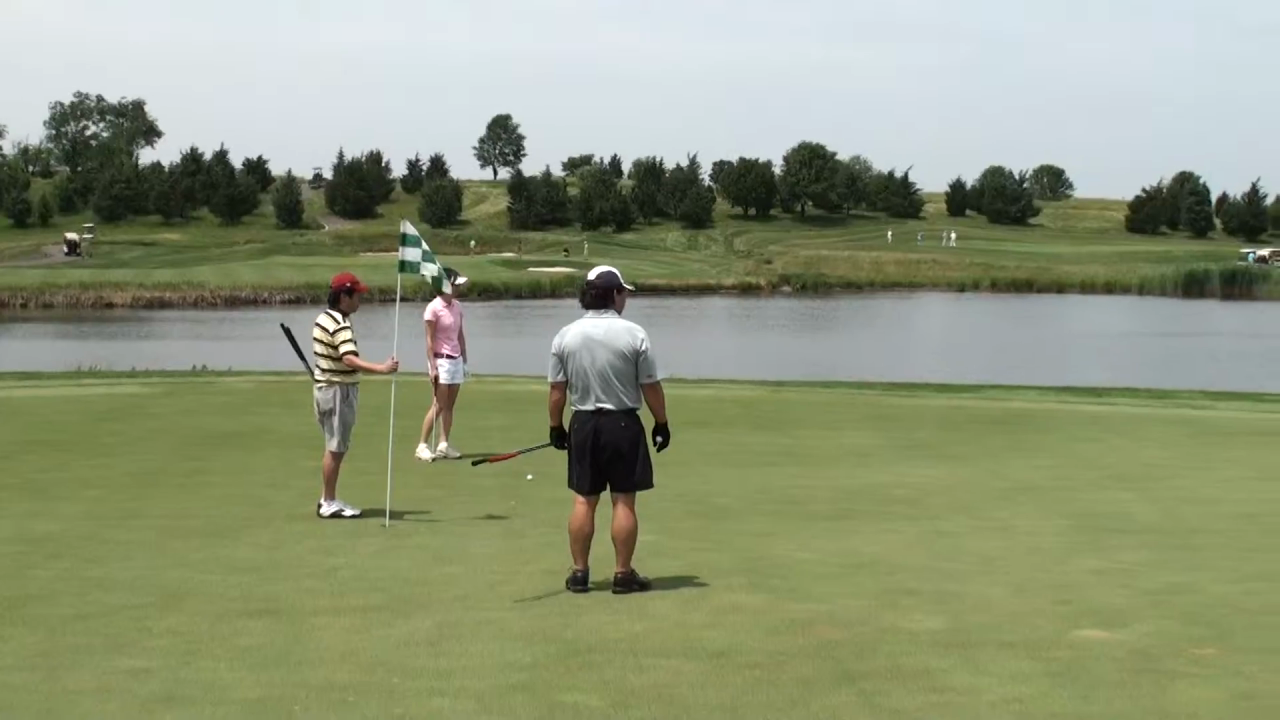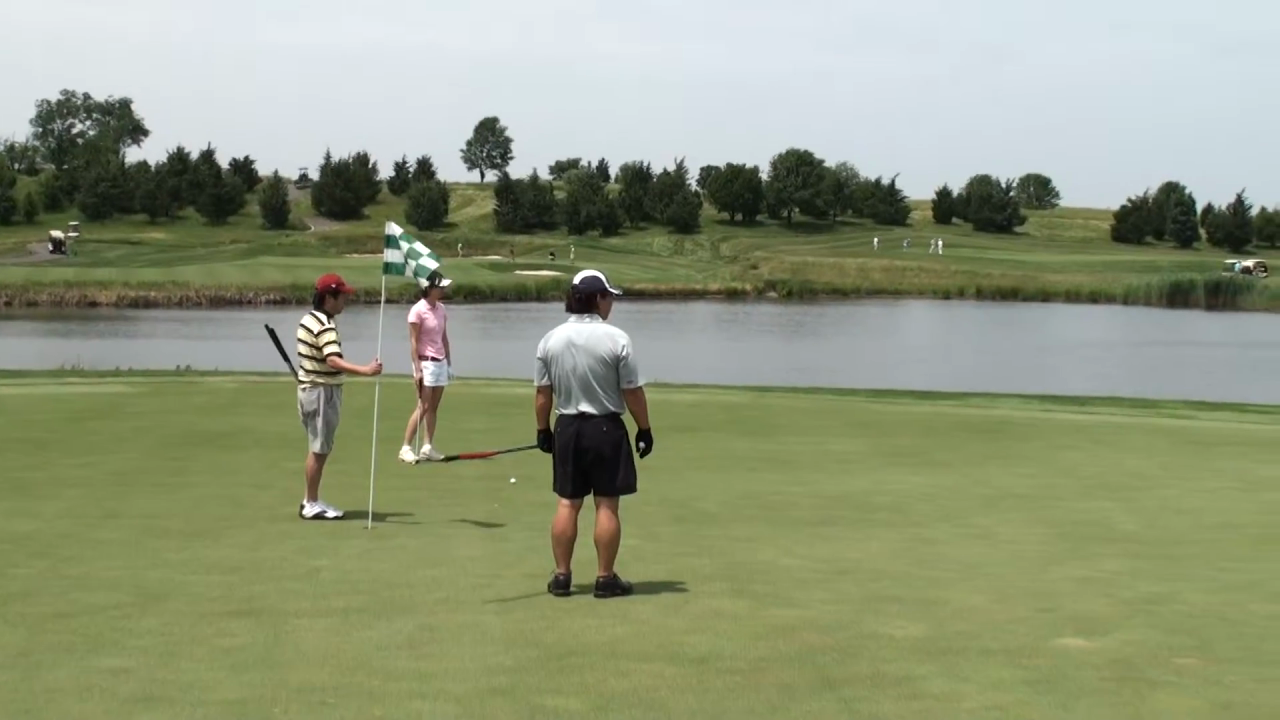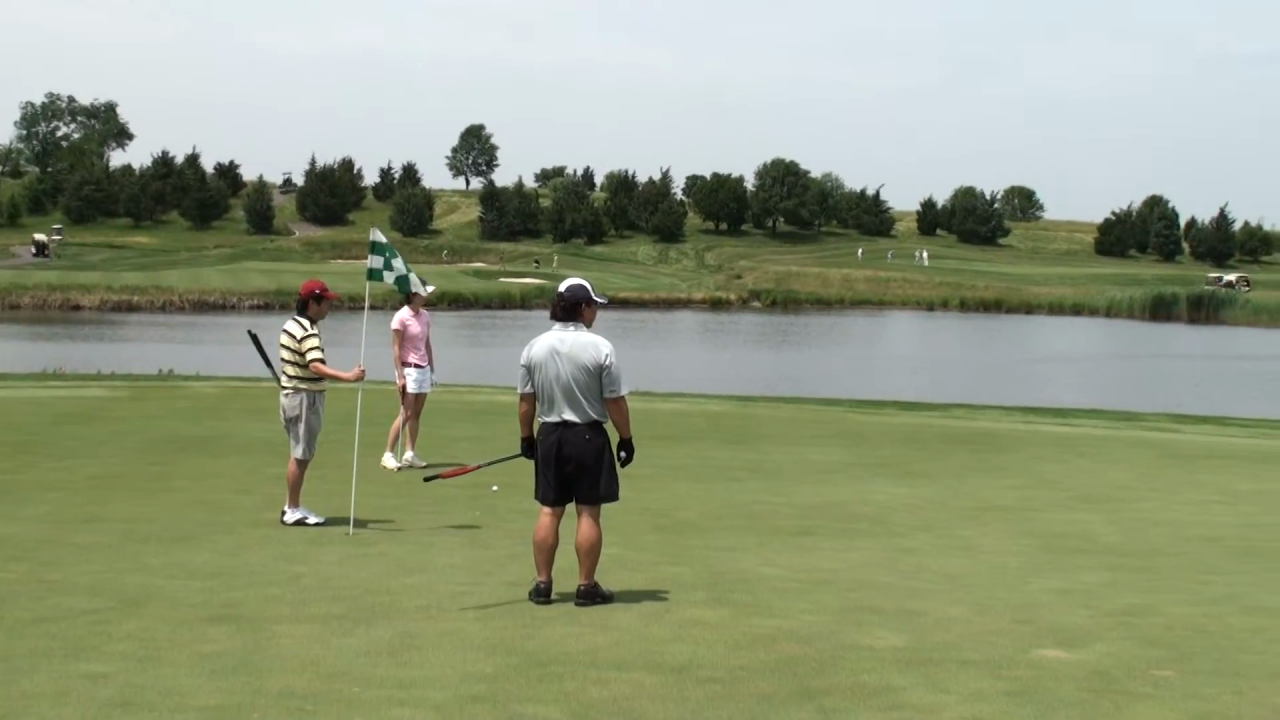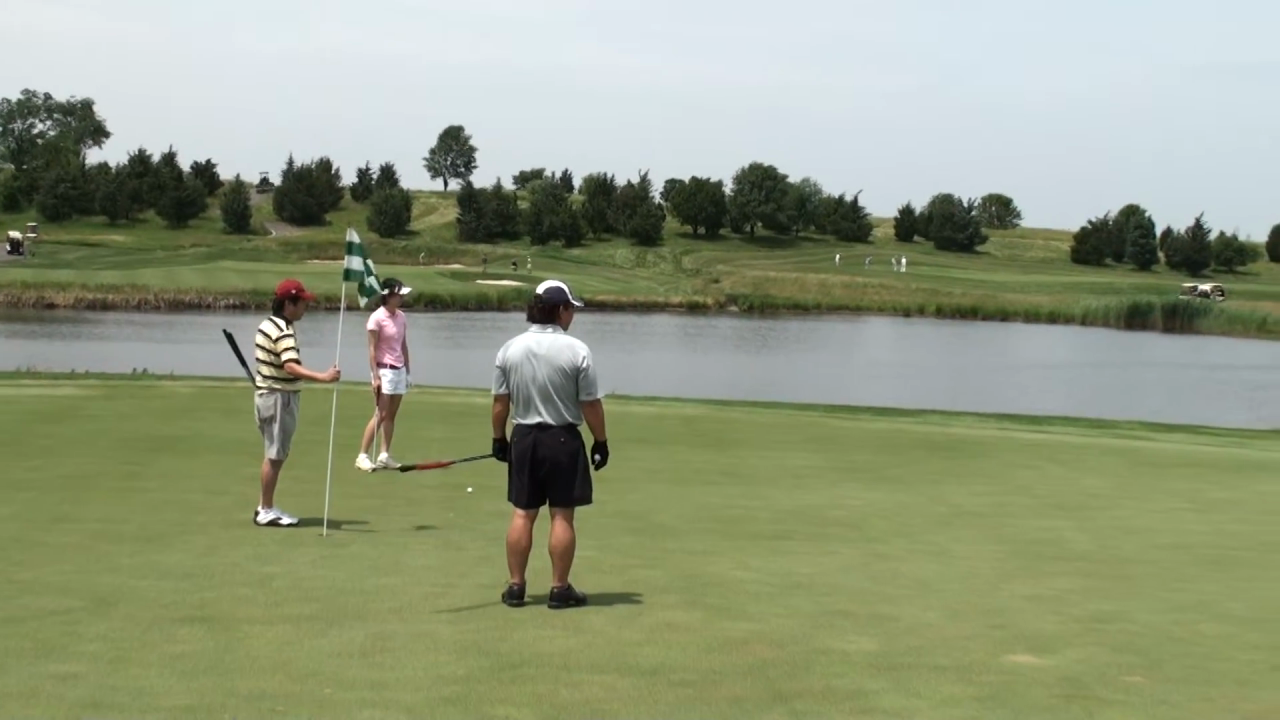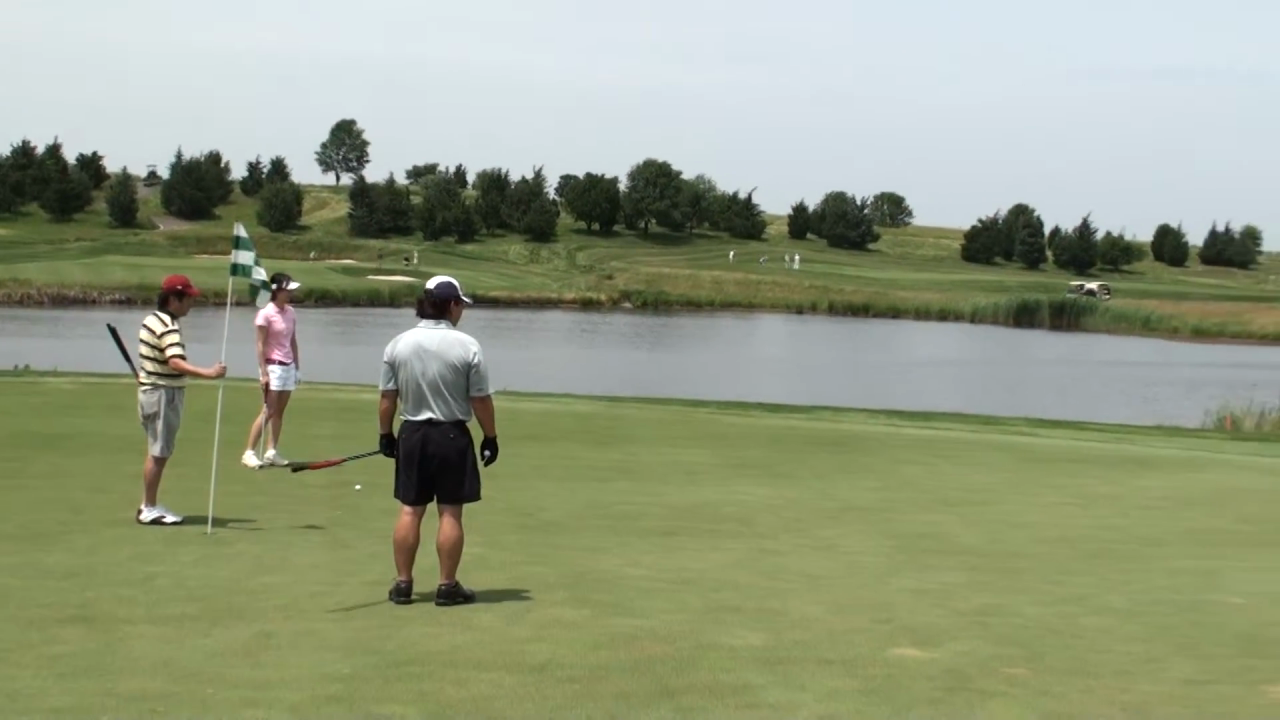
dt=0.5s
person 1, frame 1
left shoulder: (565, 335)
right shoulder: (633, 334)
left elbow: (556, 389)
right elbow: (651, 387)
left wrist: (555, 426)
right wrist: (661, 423)
left hip: (583, 424)
right hip: (623, 423)
left knee: (584, 500)
right knee: (623, 501)
left ankle: (579, 572)
right ankle: (624, 574)
person 1, frame 2
left shoulder: (550, 340)
right shoulder: (616, 338)
left elbow: (542, 393)
right elbow: (633, 392)
left wrist: (543, 430)
right wrist: (644, 429)
left hip: (567, 428)
right hip: (606, 428)
left knee: (567, 503)
right knee: (607, 505)
left ankle: (562, 575)
right ankle: (605, 578)
person 1, frame 3
left shoulder: (534, 347)
right shoulder: (600, 347)
left elbow: (525, 401)
right elbow: (615, 401)
left wrist: (526, 437)
right wrist: (626, 438)
left hip: (549, 436)
right hip: (588, 436)
left knee: (549, 511)
right knee: (588, 513)
left ankle: (542, 584)
right ankle: (586, 586)
person 1, frame 4
left shoulder: (510, 348)
right shoulder: (576, 350)
left elbow: (500, 402)
right elbow: (591, 405)
left wrist: (498, 438)
right wrist: (601, 441)
left hip: (524, 438)
right hip: (563, 439)
left knee: (522, 514)
right knee: (562, 516)
left ankle: (515, 586)
right ankle: (560, 589)
person 1, frame 5
left shoulder: (398, 344)
right shoulder: (467, 346)
left elbow: (387, 397)
right elbow: (481, 400)
left wrist: (385, 434)
right wrist: (490, 437)
left hip: (412, 434)
right hip: (452, 435)
left knee: (409, 510)
right knee: (450, 513)
left ankle: (403, 583)
right ankle: (447, 585)
person 2, frame 1
left shoulder: (324, 318)
right shoulder: (340, 324)
right elbow: (349, 359)
right wrist: (381, 368)
left hip: (327, 387)
right hip: (338, 390)
left knee: (334, 447)
right knee: (336, 448)
left ankle: (328, 499)
right ankle: (329, 503)
person 2, frame 2
left shoulder: (309, 319)
right shoulder: (324, 325)
right elbow: (333, 361)
right wrist: (365, 370)
left hip: (311, 388)
right hip: (322, 391)
left knee: (318, 448)
right knee: (319, 449)
left ankle: (311, 500)
right ankle: (311, 504)
person 2, frame 3
left shoulder: (292, 324)
right shoulder: (308, 331)
right elbow: (316, 366)
right wrist: (348, 376)
left hip: (294, 393)
right hip: (305, 397)
left knee: (299, 454)
right knee: (301, 455)
left ankle: (292, 506)
right ankle: (292, 510)
person 2, frame 4
left shoulder: (268, 324)
right shoulder: (283, 331)
right elbow: (291, 367)
right wrist: (322, 377)
left hip: (268, 393)
right hip: (279, 397)
left knee: (274, 454)
right knee: (275, 455)
left ankle: (265, 507)
right ankle: (266, 511)
person 2, frame 5
left shoulder: (152, 319)
right shoulder: (167, 326)
right elbow: (175, 363)
right wrist: (208, 373)
left hip: (152, 390)
right hip: (163, 393)
left knee: (157, 452)
right knee: (159, 453)
left ankle: (148, 505)
right ankle: (149, 509)
person 3, frame 1
left shoulder: (457, 306)
right shoulder: (433, 308)
right elbow: (429, 339)
left wrist: (464, 360)
right wrist: (432, 366)
left hip: (456, 360)
right hip: (441, 360)
left knee: (449, 405)
right knee: (438, 405)
left ankle: (444, 445)
right ankle: (422, 446)
person 3, frame 2
left shoulder: (441, 309)
right shoulder: (417, 310)
right elbow: (413, 342)
left wrist: (449, 363)
right wrist: (417, 369)
left hip: (441, 362)
right hip: (426, 363)
left knee: (433, 407)
right knee: (423, 407)
left ankle: (427, 447)
right ankle: (406, 448)
person 3, frame 3
left shoulder: (425, 316)
right shoulder: (401, 317)
right elbow: (396, 348)
left wrist: (432, 370)
right wrist: (400, 375)
left hip: (424, 369)
right hip: (409, 370)
left knee: (416, 414)
right knee: (405, 414)
left ankle: (409, 454)
right ankle: (388, 455)
person 3, frame 4
left shoulder: (401, 316)
right shoulder: (377, 318)
right elbow: (372, 349)
left wrist: (407, 371)
right wrist: (375, 376)
left hip: (399, 370)
right hip: (384, 370)
left knee: (391, 415)
right knee: (380, 415)
left ankle: (384, 455)
right ankle: (362, 456)
person 3, frame 5
left shoulder: (290, 312)
right shoulder: (265, 313)
right elbow: (260, 345)
left wrist: (297, 367)
right wrist: (263, 372)
left hip: (288, 367)
right hip: (273, 367)
left knee: (279, 412)
right knee: (268, 412)
left ankle: (271, 452)
right ankle: (249, 452)
